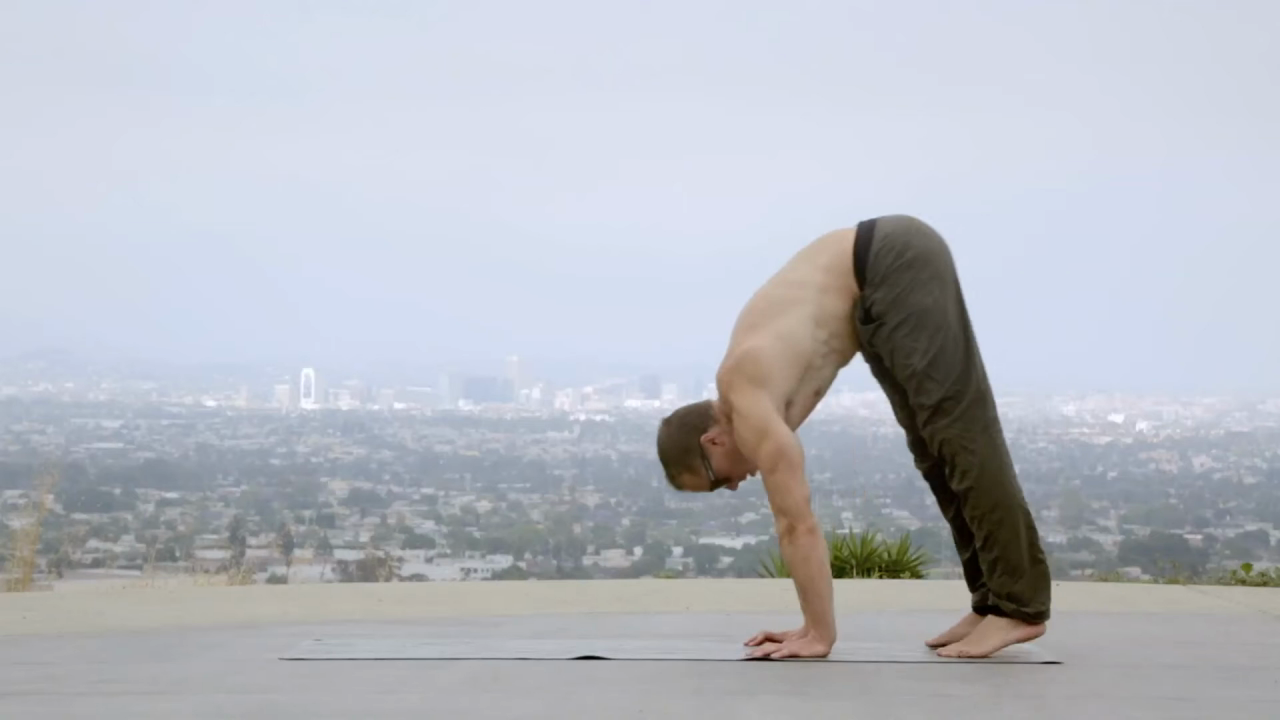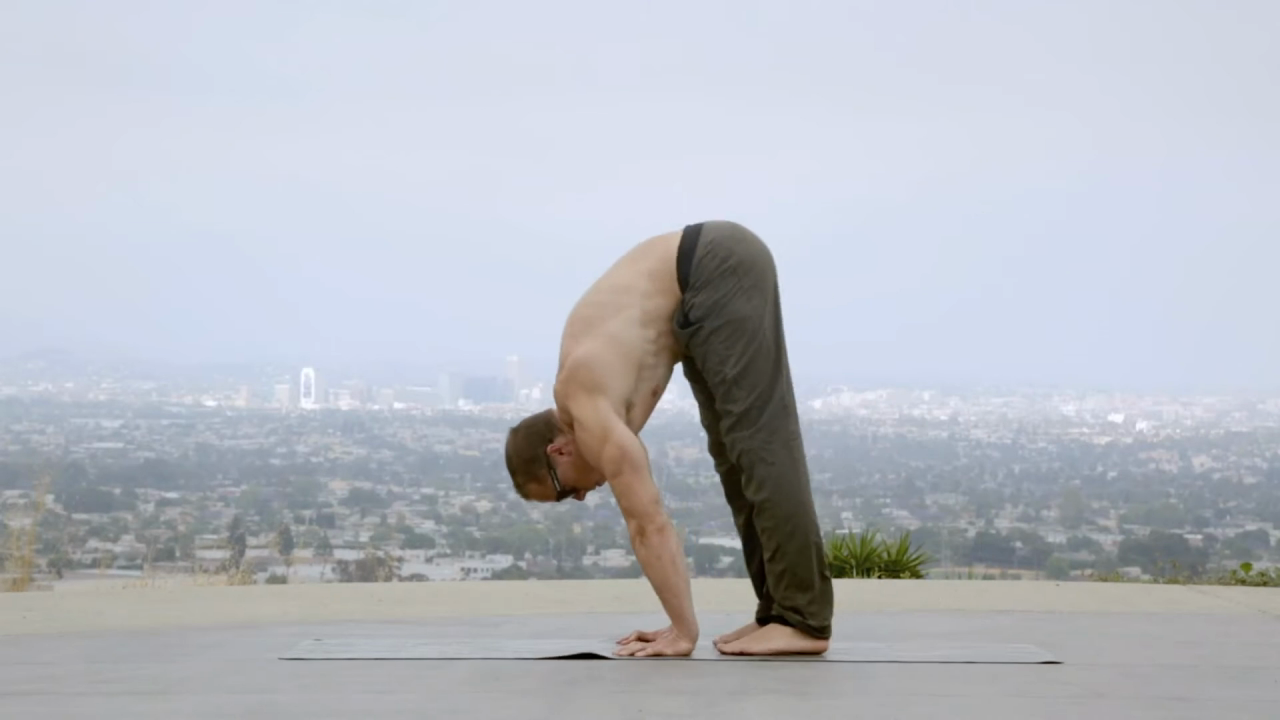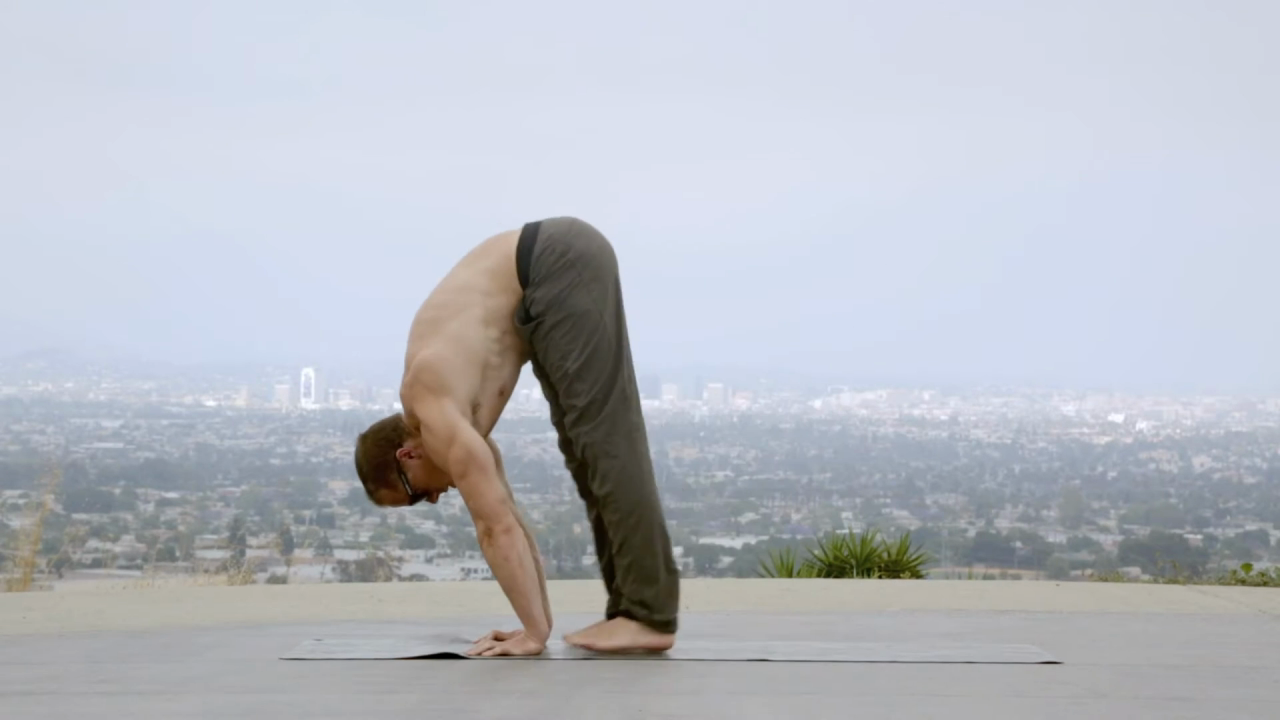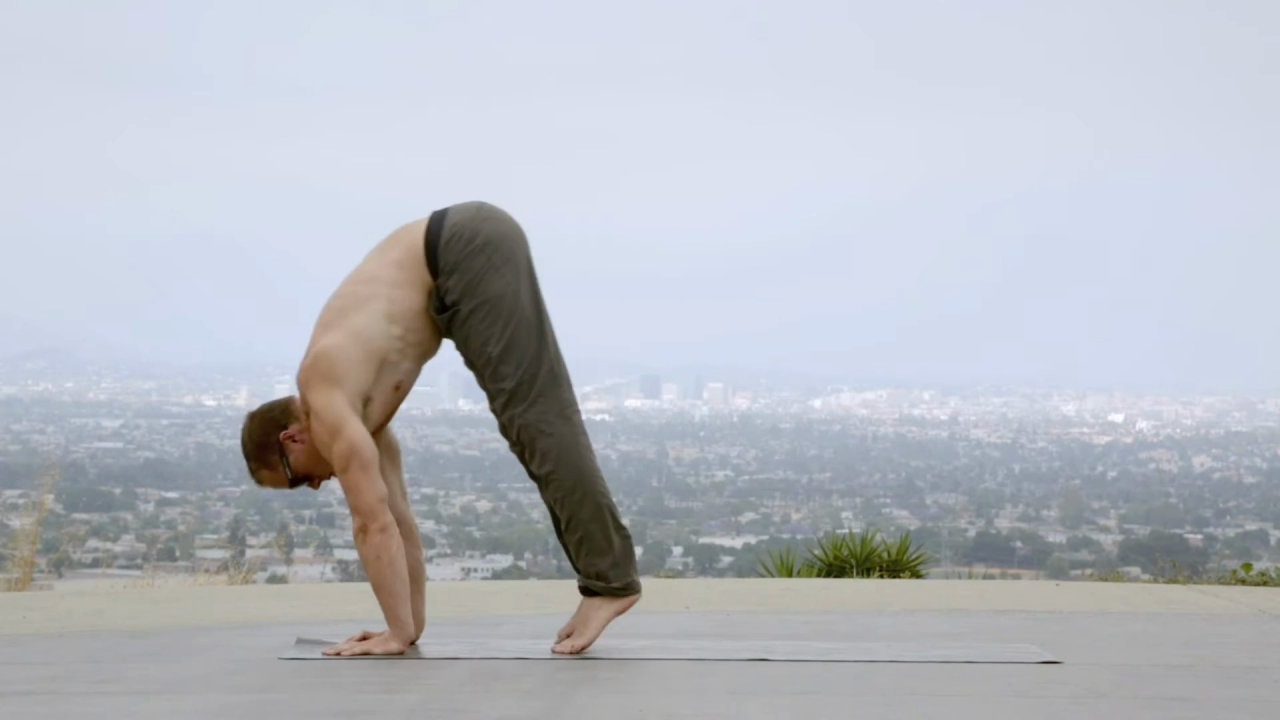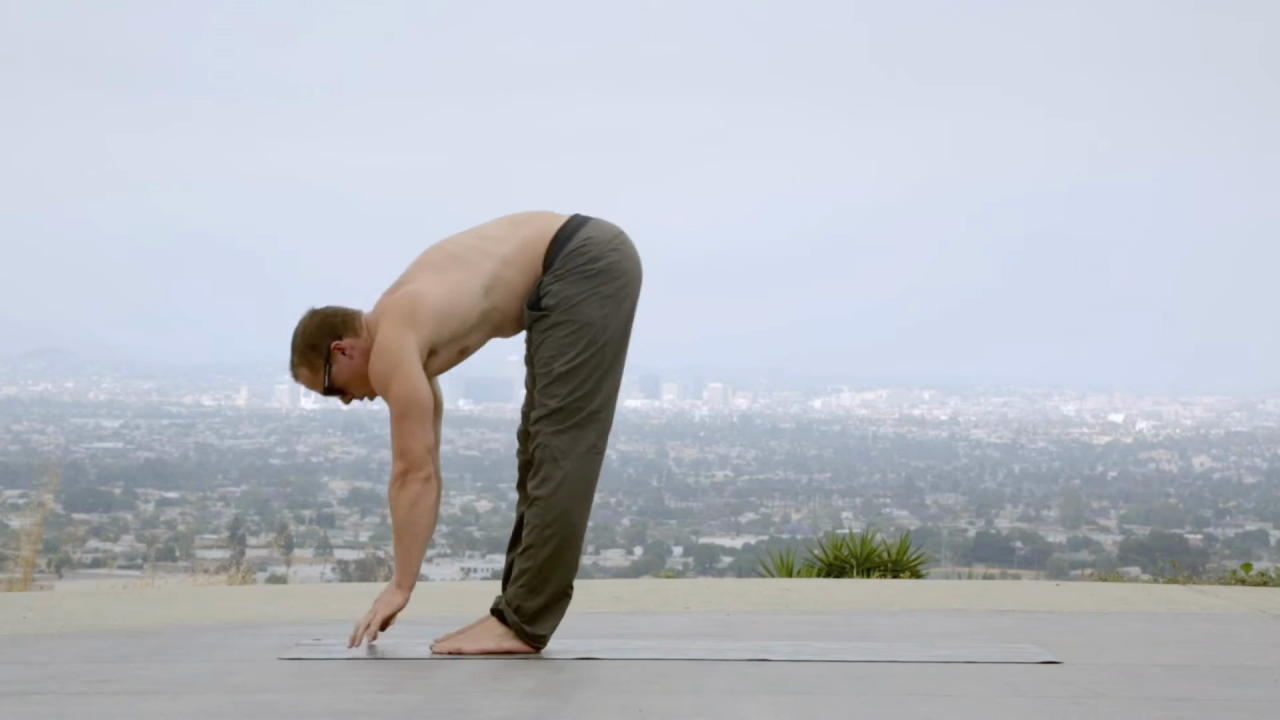
dt=1s
person 1, frame 1
left shoulder: (747, 409)
right shoulder: (753, 399)
left elbow: (797, 526)
right elbow: (796, 521)
left wrist: (818, 632)
right wrist: (816, 626)
left hip: (898, 261)
right hip: (887, 268)
left knee: (959, 434)
right knee: (932, 441)
left ankle: (1017, 605)
right ankle: (997, 600)
person 1, frame 2
left shoulder: (589, 420)
right shoulder: (611, 411)
left elbow: (652, 528)
right elbow: (650, 525)
left wrist: (685, 632)
right wrist: (677, 625)
left hip: (721, 266)
right hip: (719, 272)
left knee: (761, 447)
right knee: (737, 450)
left ankle: (802, 619)
right ankle: (782, 613)
person 1, frame 3
left shoulder: (436, 423)
right shoulder: (458, 418)
left elbow: (498, 528)
right elbow: (505, 522)
left wrist: (536, 631)
right wrist: (538, 624)
left hip: (561, 261)
right hip: (561, 263)
left knee: (605, 442)
right knee: (588, 446)
left ankle: (649, 613)
right ankle: (633, 608)
person 1, frame 4
left shoulder: (325, 407)
right shoulder: (359, 411)
left elbow: (375, 525)
right elbow: (396, 519)
left wrist: (401, 631)
right wrist: (406, 625)
left hip: (473, 243)
right hip: (471, 246)
left knee: (532, 419)
right knee: (530, 420)
left ankle: (609, 580)
right ankle: (611, 572)
person 1, frame 5
left shoulder: (392, 344)
right shoulder: (412, 349)
left elbow: (414, 473)
right elbow: (426, 471)
left wrist: (399, 584)
right wrist: (406, 579)
left hip: (586, 265)
right hip: (585, 263)
left knee: (559, 448)
right knee: (547, 447)
left ankle: (521, 620)
right ankle: (518, 612)
